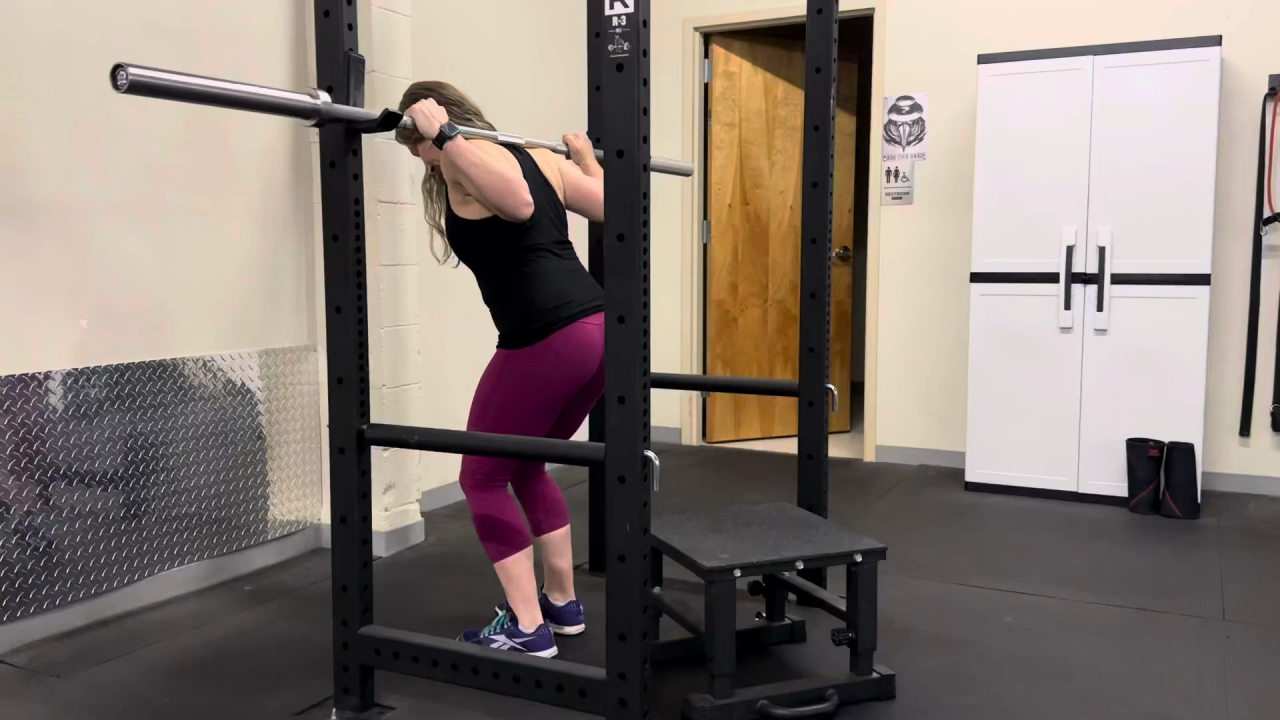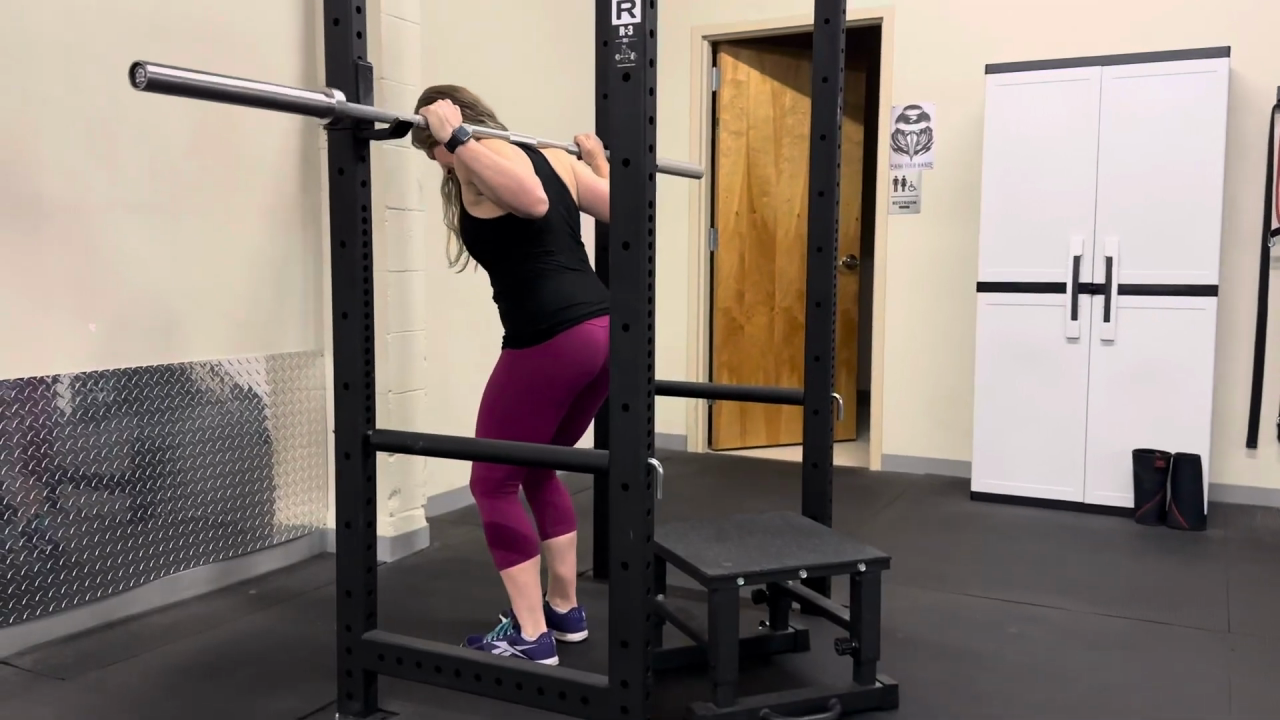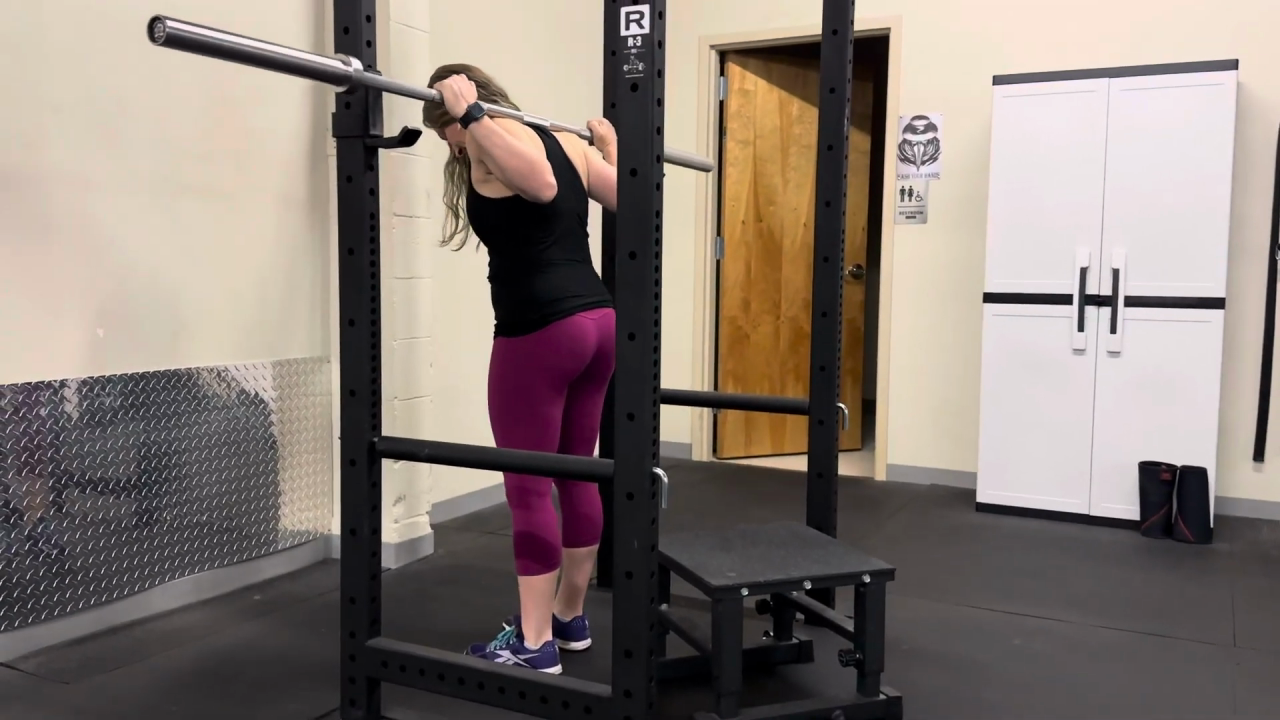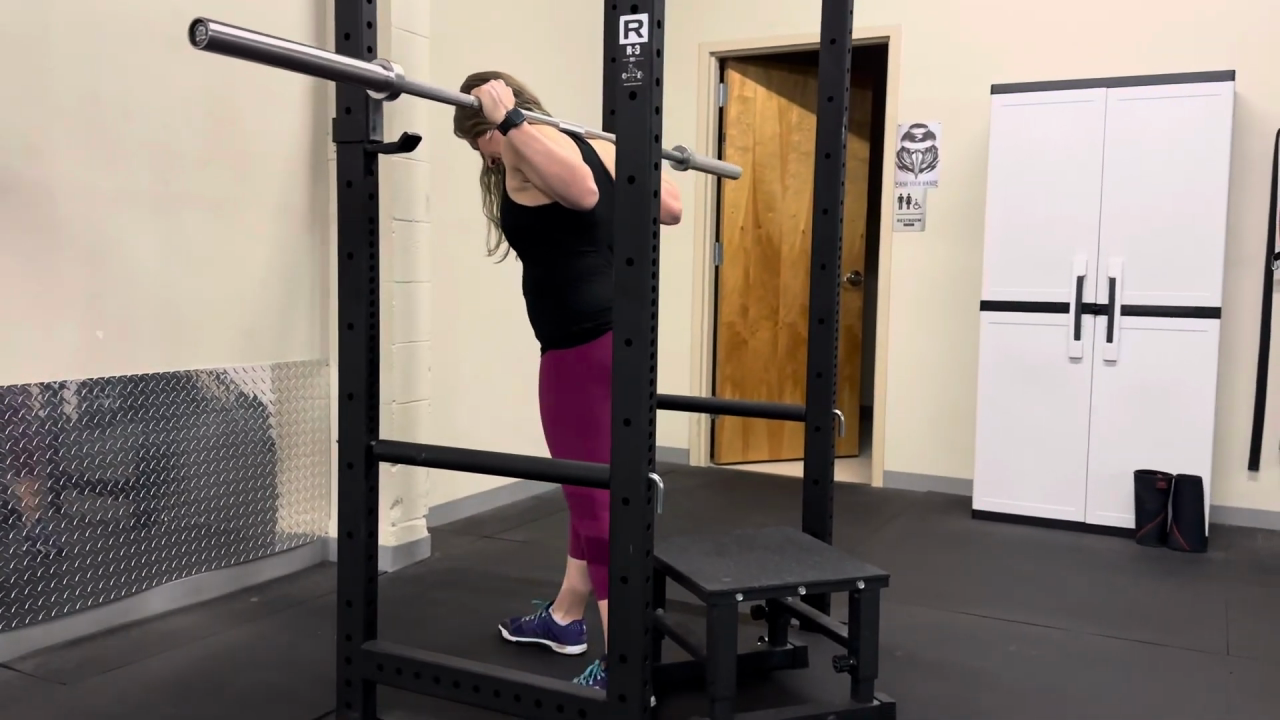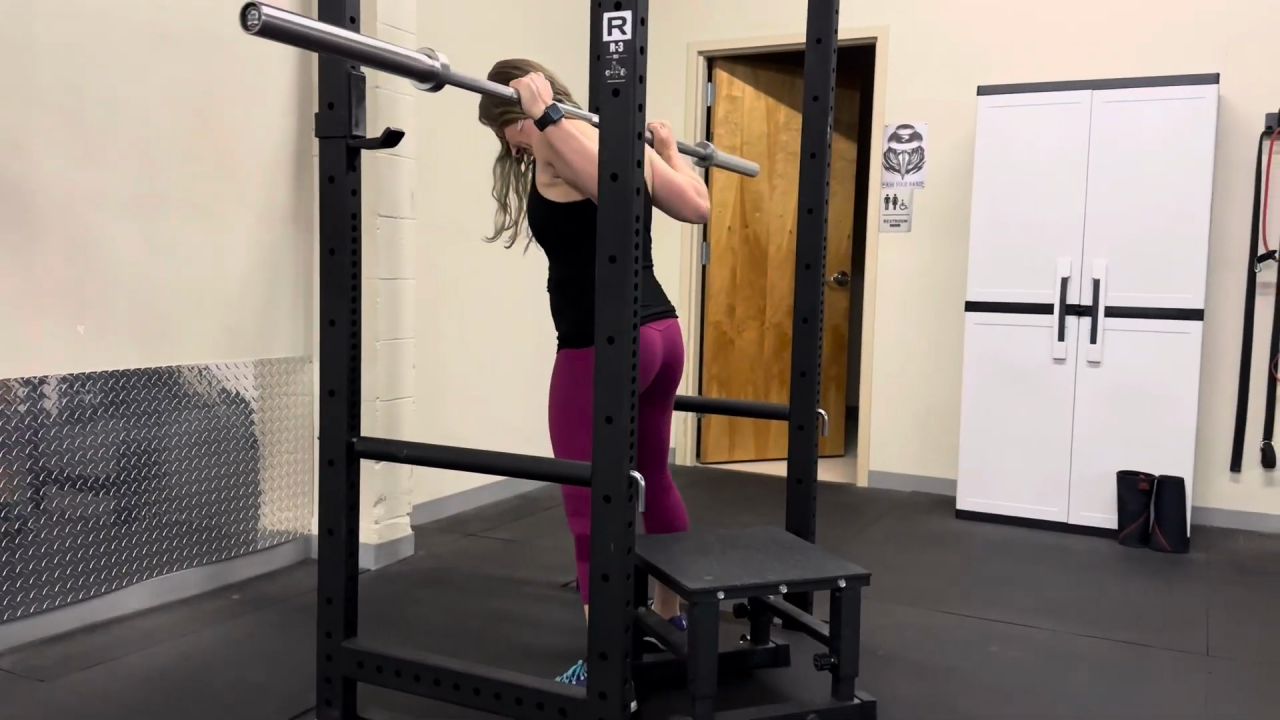
dt=0.7s
person 1, frame 1
left shoulder: (461, 158)
right shoulder: (540, 155)
left elbow: (518, 204)
right elbow: (613, 208)
left wrist: (441, 135)
right wrist: (587, 159)
left hip: (546, 343)
right hip: (598, 330)
left knee: (483, 479)
right knee: (525, 468)
left ankle: (526, 628)
right ankle: (563, 601)
person 1, frame 2
left shoulder: (479, 160)
right shoulder: (553, 156)
left elbow: (532, 202)
left wrist: (455, 137)
right wrist: (598, 161)
left hip: (549, 343)
right hip: (601, 332)
left knee: (493, 485)
right knee: (538, 472)
left ankle: (530, 635)
right ankle: (565, 608)
person 1, frame 3
left shoulder: (490, 138)
right shoulder: (565, 140)
left elbow: (541, 185)
left wrist: (472, 114)
right wrist: (610, 147)
left hip: (540, 335)
right hip: (598, 323)
left knee: (528, 487)
right knee: (576, 477)
left ankle: (534, 643)
right ankle: (569, 616)
person 1, frame 4
left shoulder: (525, 147)
right shoulder: (598, 146)
left elbow: (581, 192)
right elbow: (669, 208)
left wrist: (508, 120)
left hip: (583, 347)
left knee: (594, 503)
right knee: (593, 491)
right ankle: (565, 617)
person 1, frame 5
left shoulder: (557, 144)
right elbow: (697, 206)
left wrist: (546, 117)
right wrist: (670, 150)
left hip: (602, 348)
right hip: (662, 335)
left knee: (591, 507)
right knee: (655, 483)
right ankle: (674, 612)
